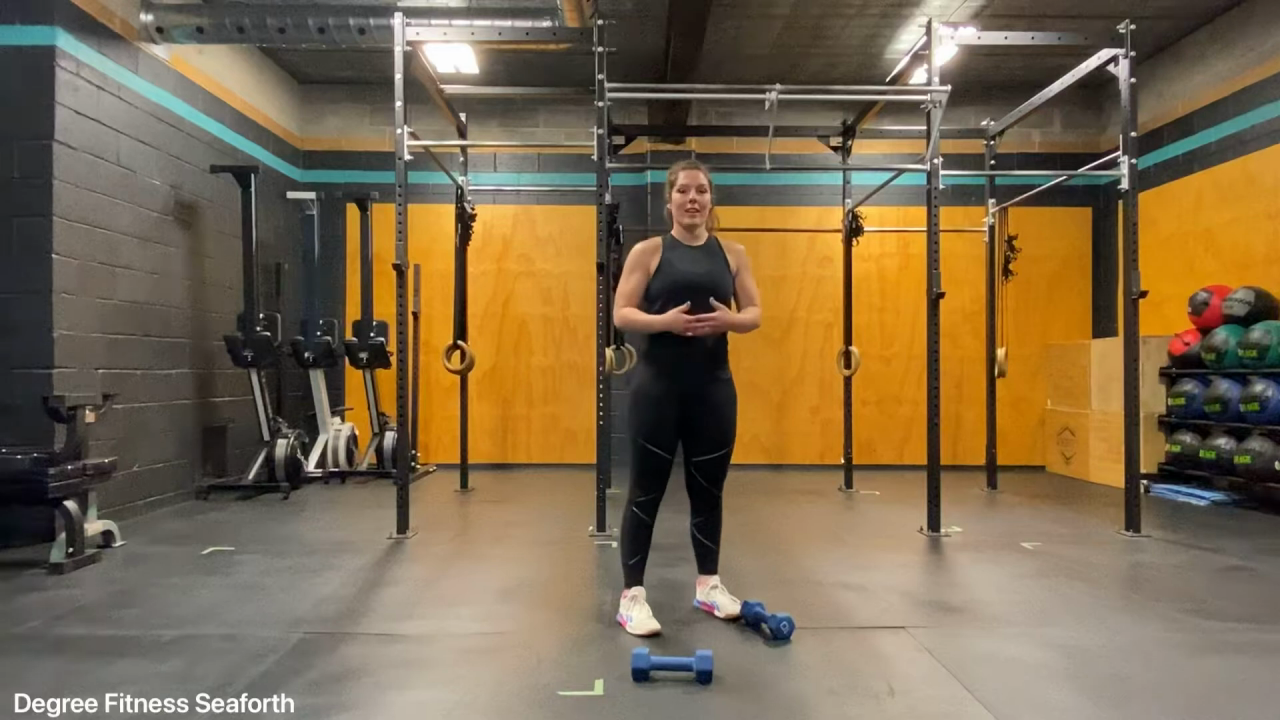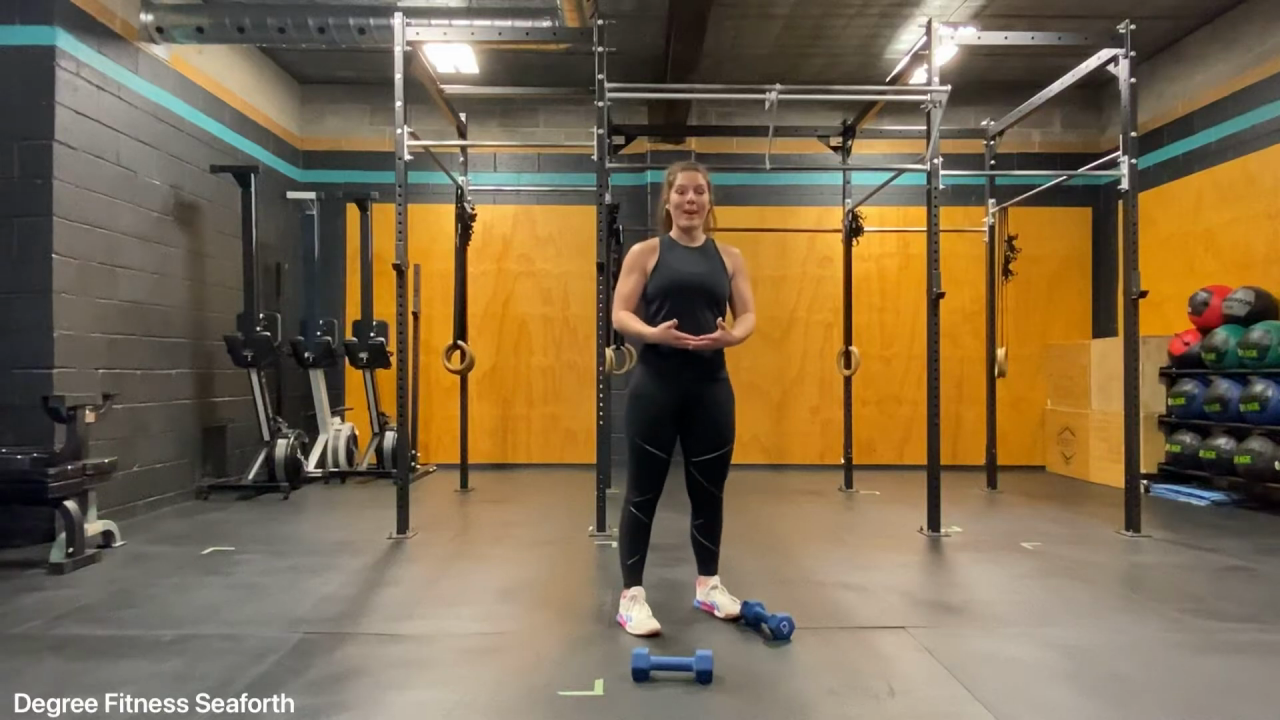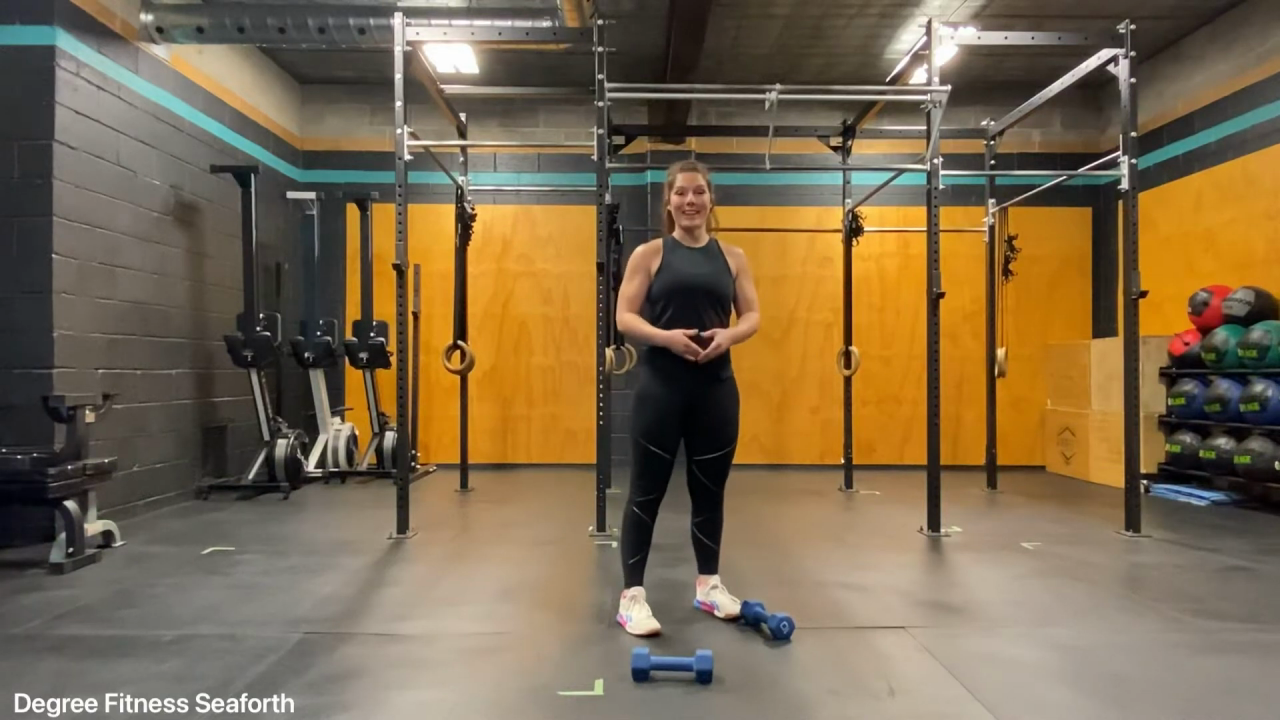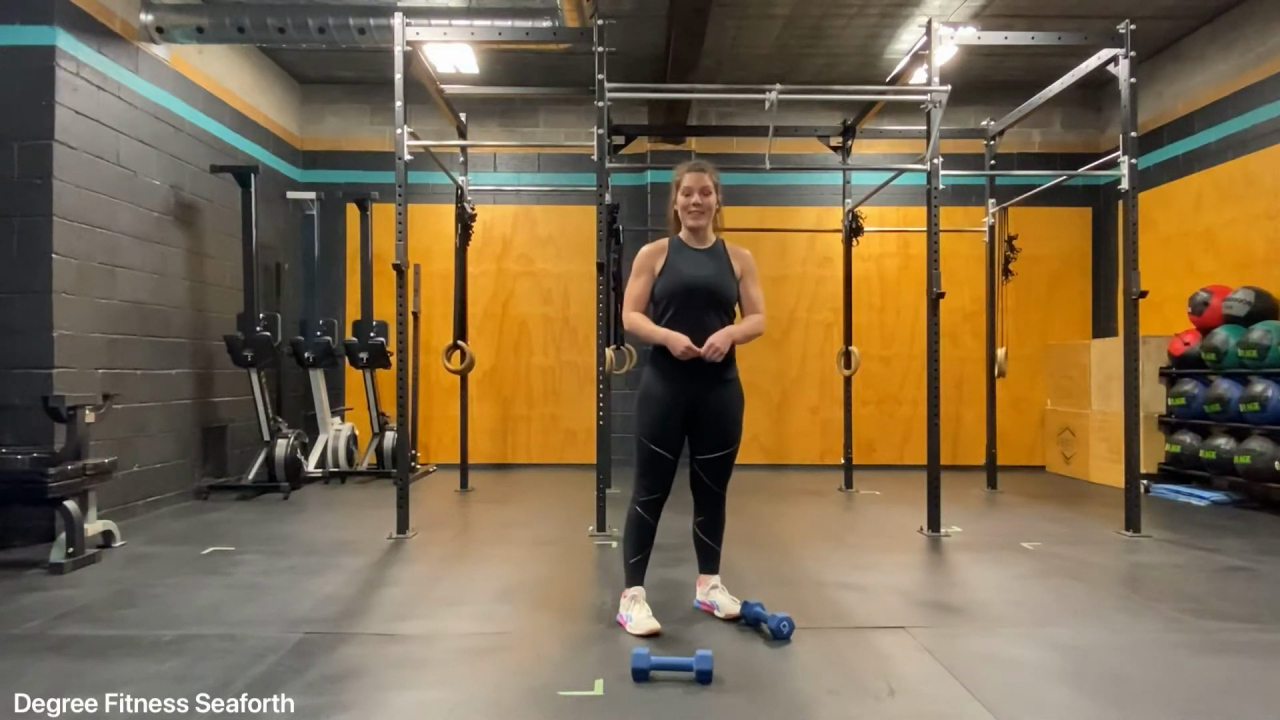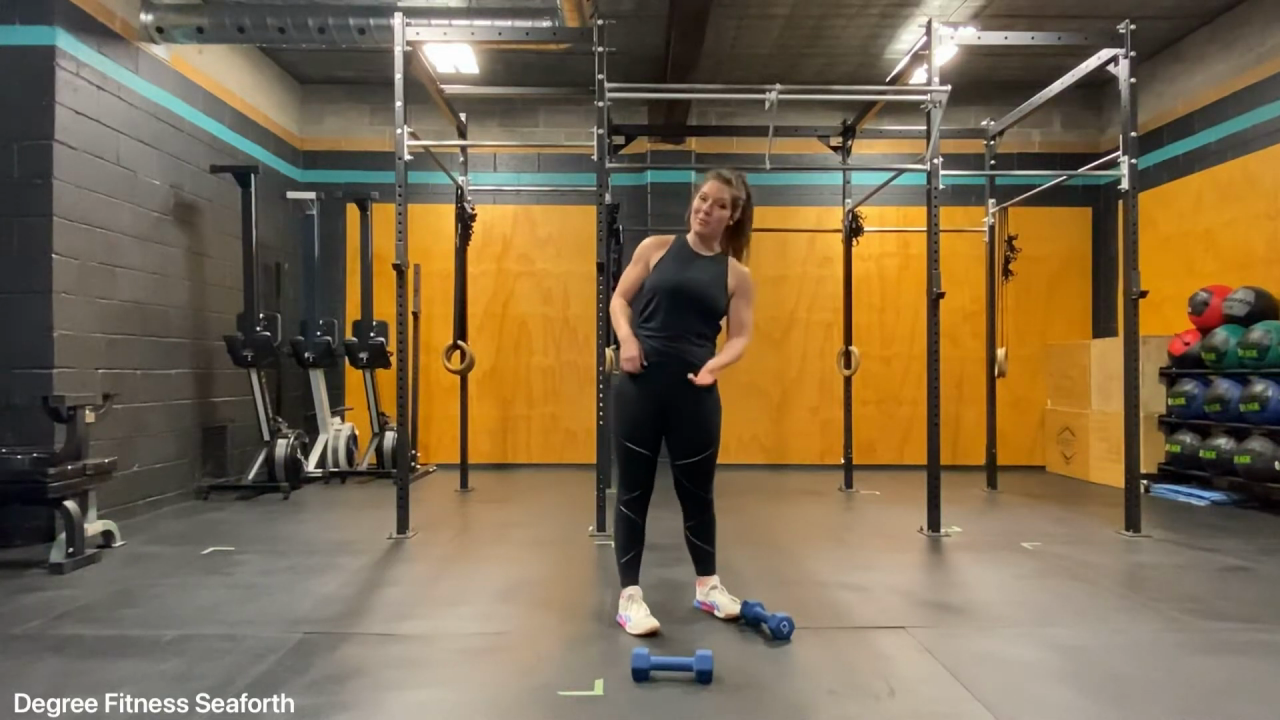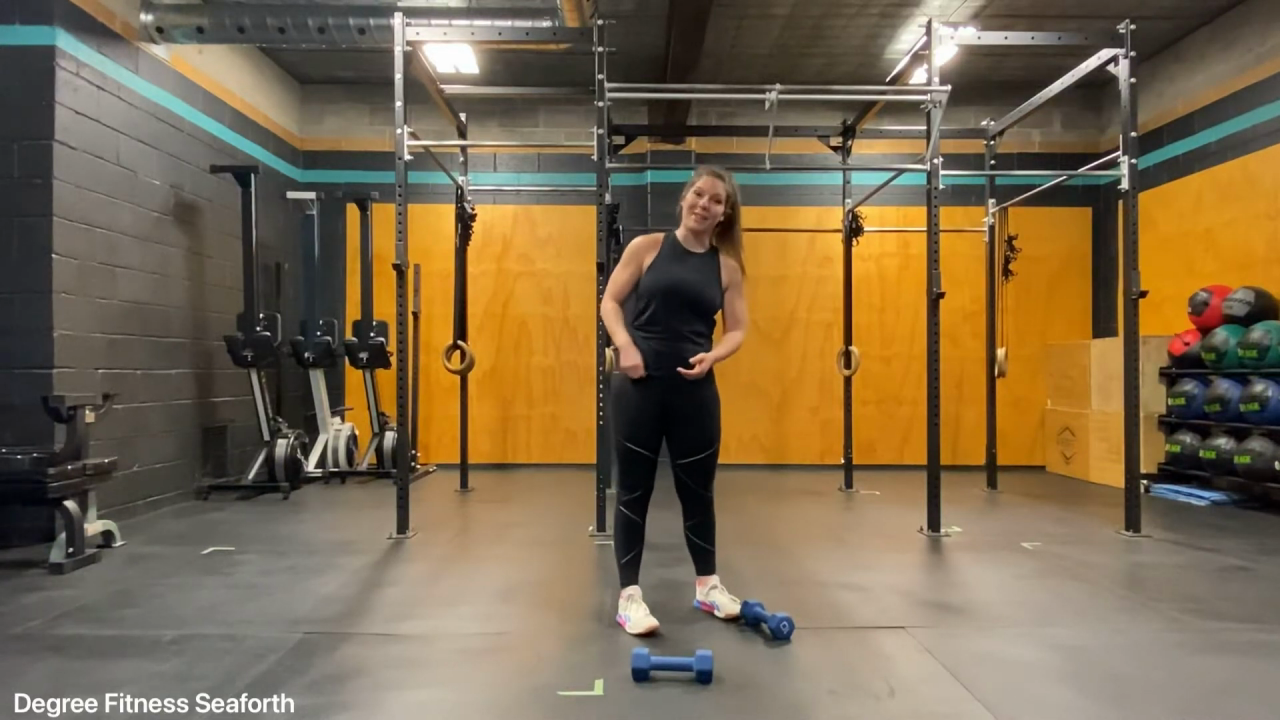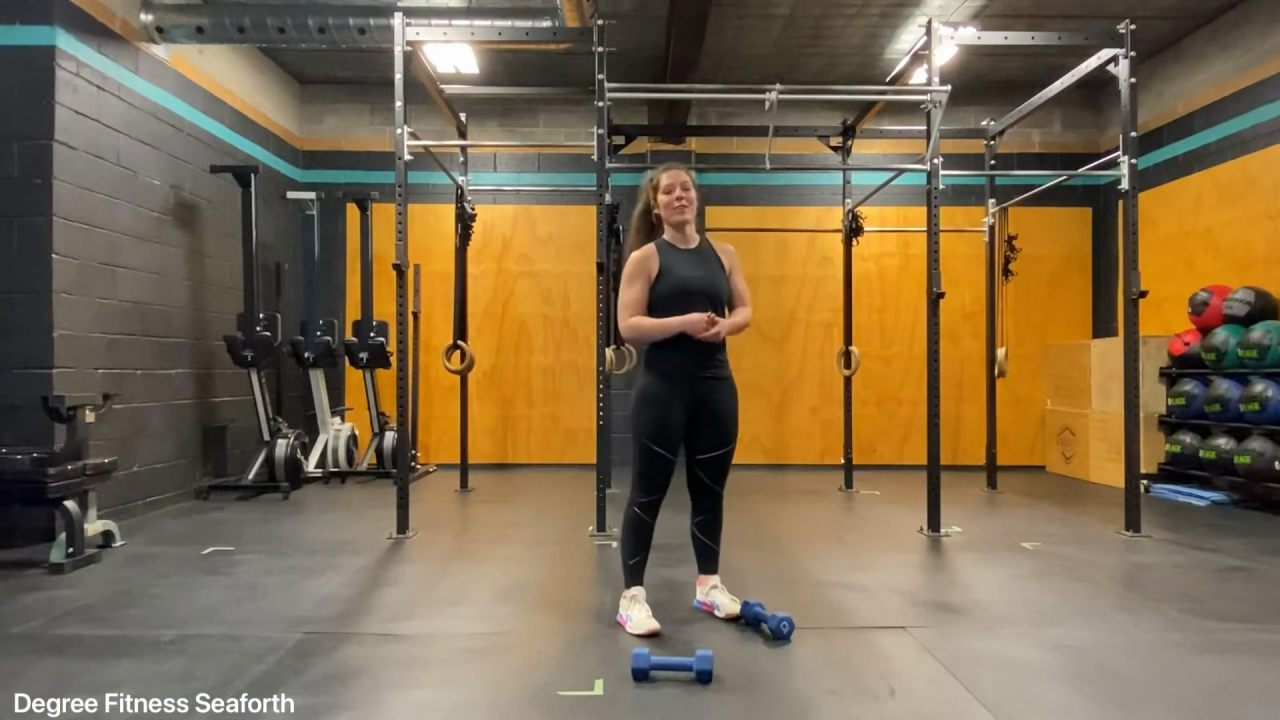
dt=0.7s
person 1, frame 1
left shoulder: (732, 254)
right shoulder: (647, 251)
left elbow: (755, 312)
right elbow: (622, 313)
left wrist: (732, 320)
right wrist: (662, 321)
left hip: (713, 384)
right hip: (658, 383)
left knee: (708, 488)
right knee: (646, 490)
left ankle: (707, 584)
right ankle: (631, 596)
person 1, frame 2
left shoulder: (728, 257)
right shoulder: (645, 253)
left elbow: (747, 316)
right elbow: (620, 314)
left wrist: (731, 336)
right wrist: (654, 333)
left hip: (711, 386)
right hip: (655, 384)
left knee: (709, 489)
right knee: (644, 490)
left ankle: (708, 584)
right ankle: (631, 596)
person 1, frame 3
left shoulder: (731, 257)
right shoulder: (649, 254)
left elbow: (752, 315)
right elbow: (625, 317)
left wrist: (728, 335)
right wrist: (665, 336)
left hip: (716, 386)
right hip: (661, 385)
left knee: (710, 488)
right knee: (647, 489)
left ankle: (708, 584)
right ankle: (632, 595)
person 1, frame 4
left shoulder: (738, 258)
right shoulder: (654, 254)
left elbow: (758, 319)
right elbow: (631, 315)
left wrist: (729, 333)
right wrist: (667, 336)
left hip: (720, 388)
right hip: (665, 385)
left knee: (712, 489)
right knee: (651, 489)
left ankle: (708, 584)
right ankle: (632, 595)
person 1, frame 5
left shoulder: (736, 274)
right shoulder: (656, 247)
left elbow: (740, 336)
right elbow: (620, 298)
left wrist: (716, 364)
right wrist: (627, 338)
left hip: (694, 390)
right hip: (640, 383)
left knee: (697, 490)
right knee: (634, 489)
left ankle: (708, 584)
right ankle: (630, 595)
person 1, frame 6
left shoulder: (727, 267)
right shoulder: (647, 247)
left elbow: (737, 330)
right elbow: (610, 301)
left wrist: (711, 357)
right wrist: (626, 346)
left hip: (695, 389)
right hip: (640, 385)
left knee: (698, 490)
right knee: (634, 490)
left ankle: (707, 583)
right ankle: (629, 595)
person 1, frame 7
left shoulder: (723, 254)
right shoulder: (645, 257)
left elbow: (745, 309)
right elbow: (628, 324)
left wrist: (725, 324)
right wrist: (682, 323)
left hip: (715, 384)
right hip: (662, 385)
left knee: (709, 488)
right knee: (648, 490)
left ankle: (708, 583)
right ankle: (632, 596)
